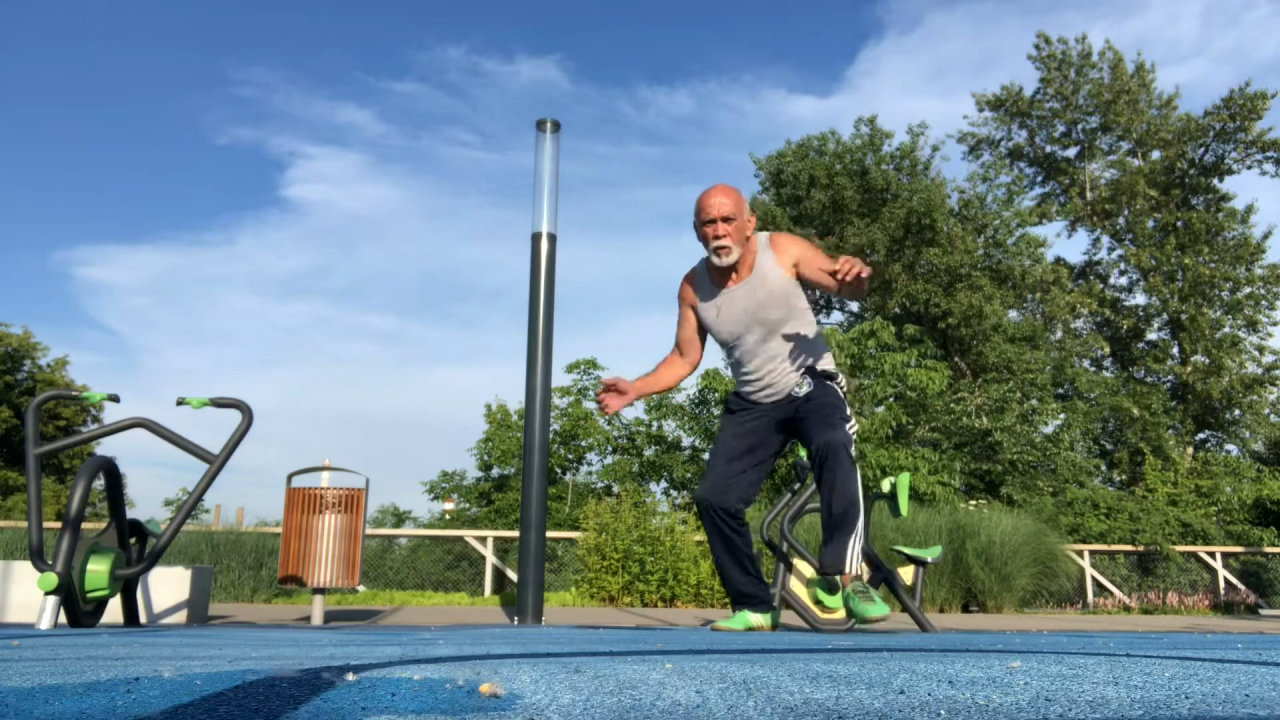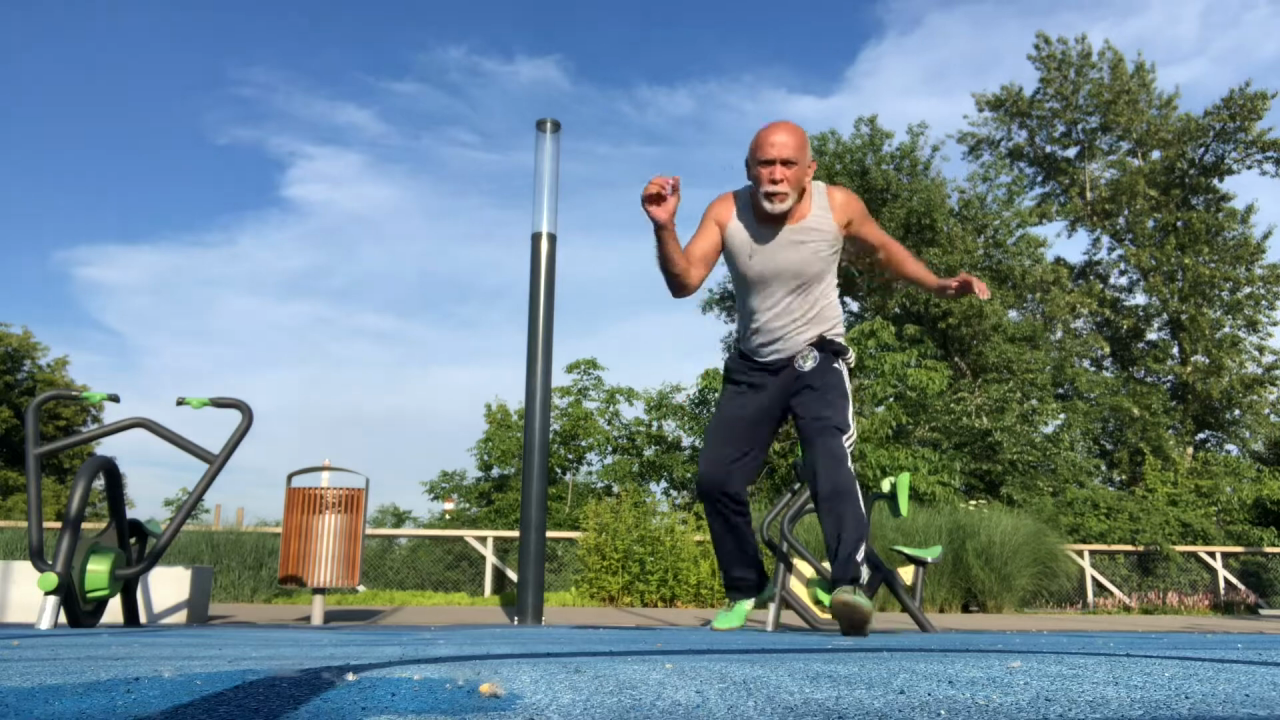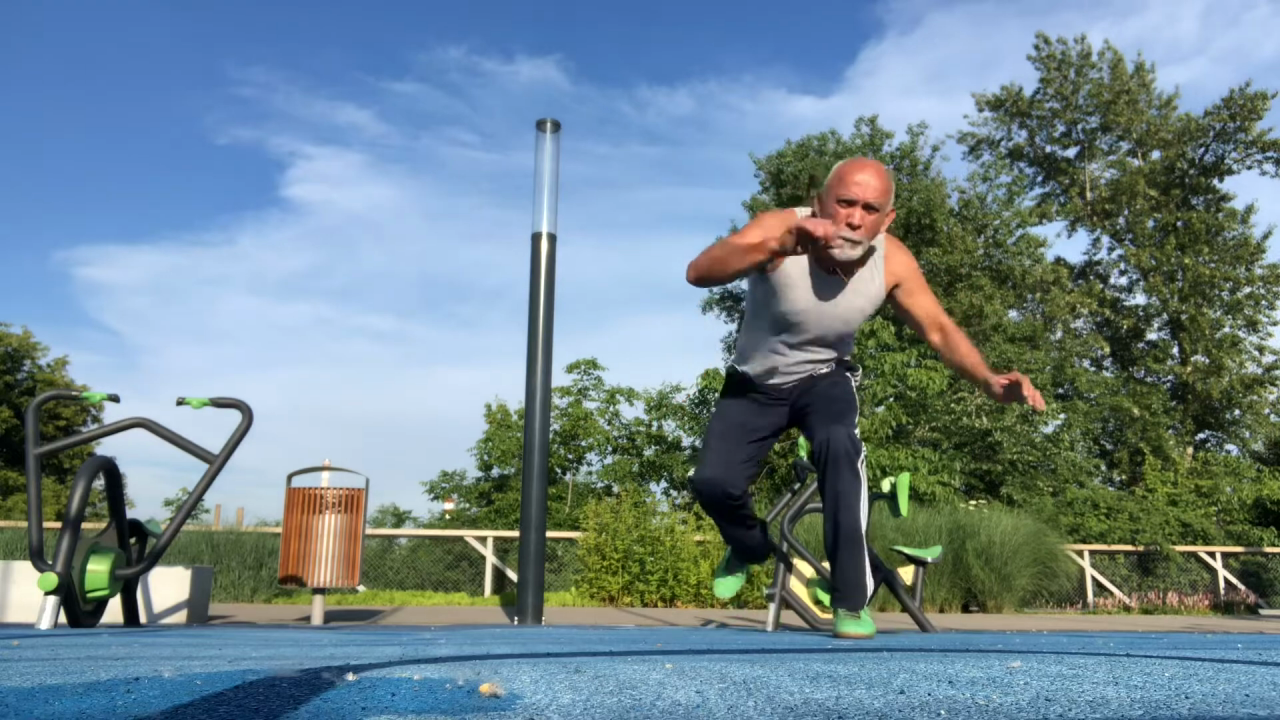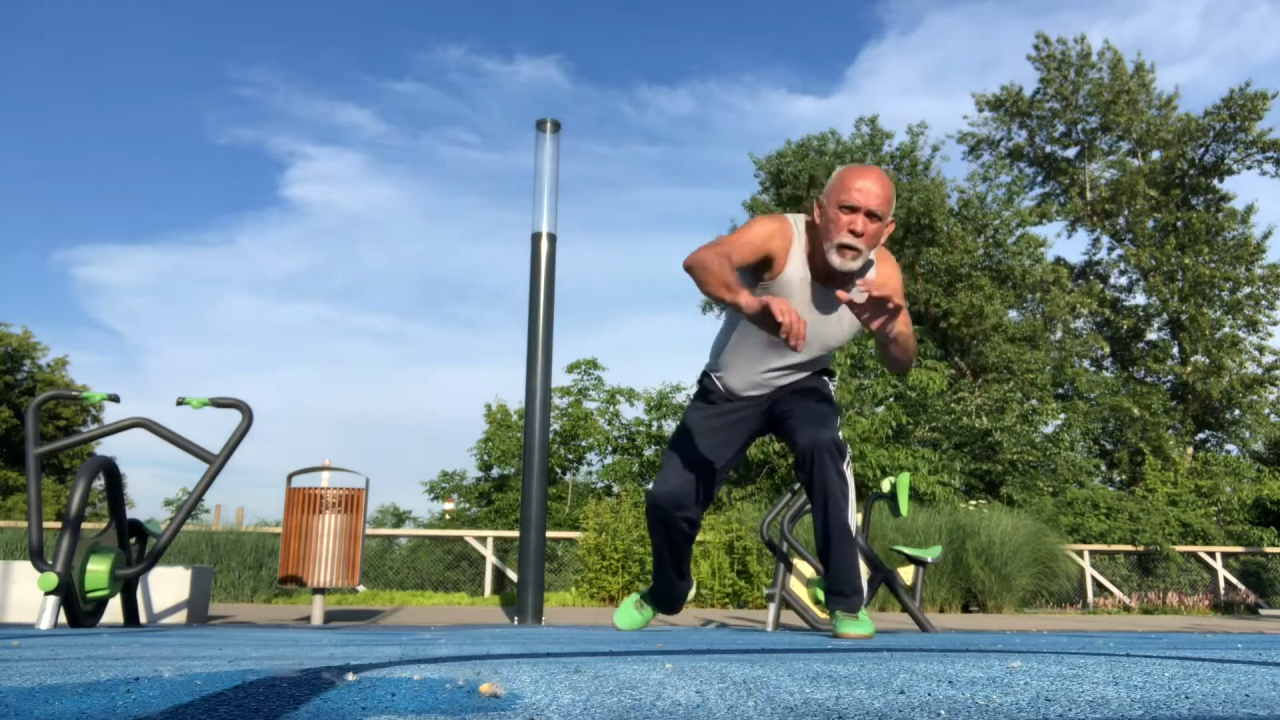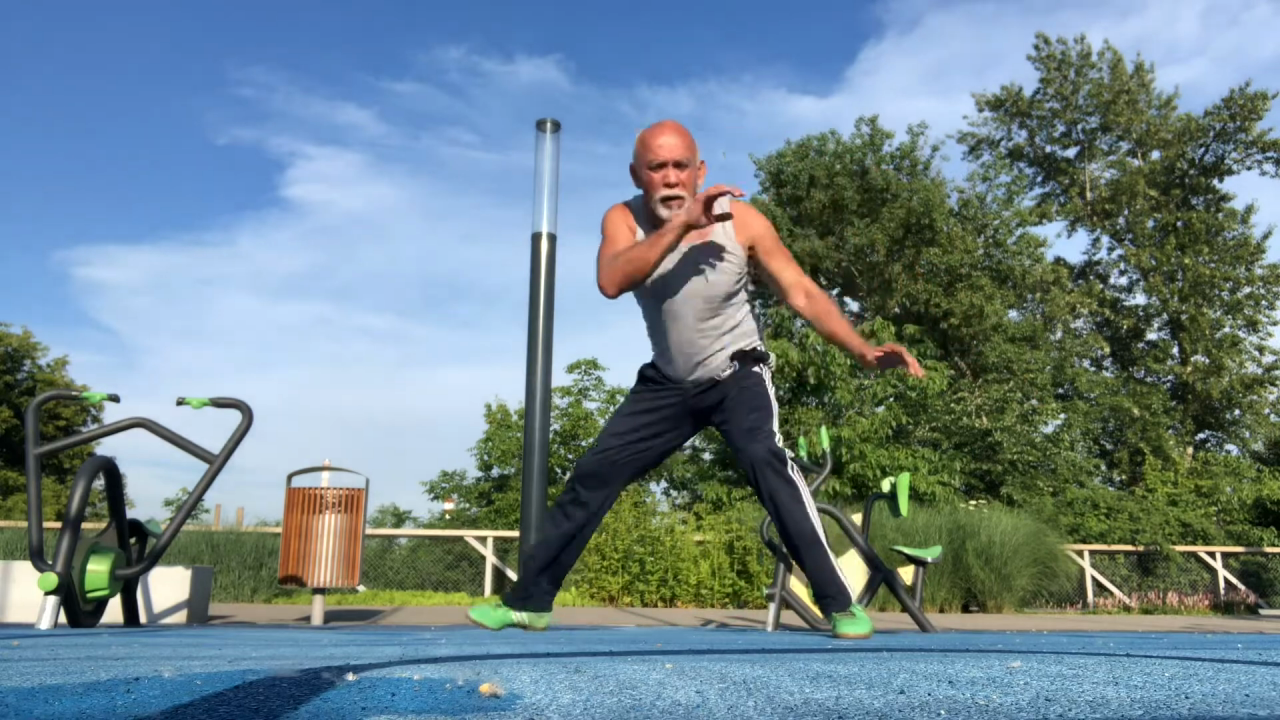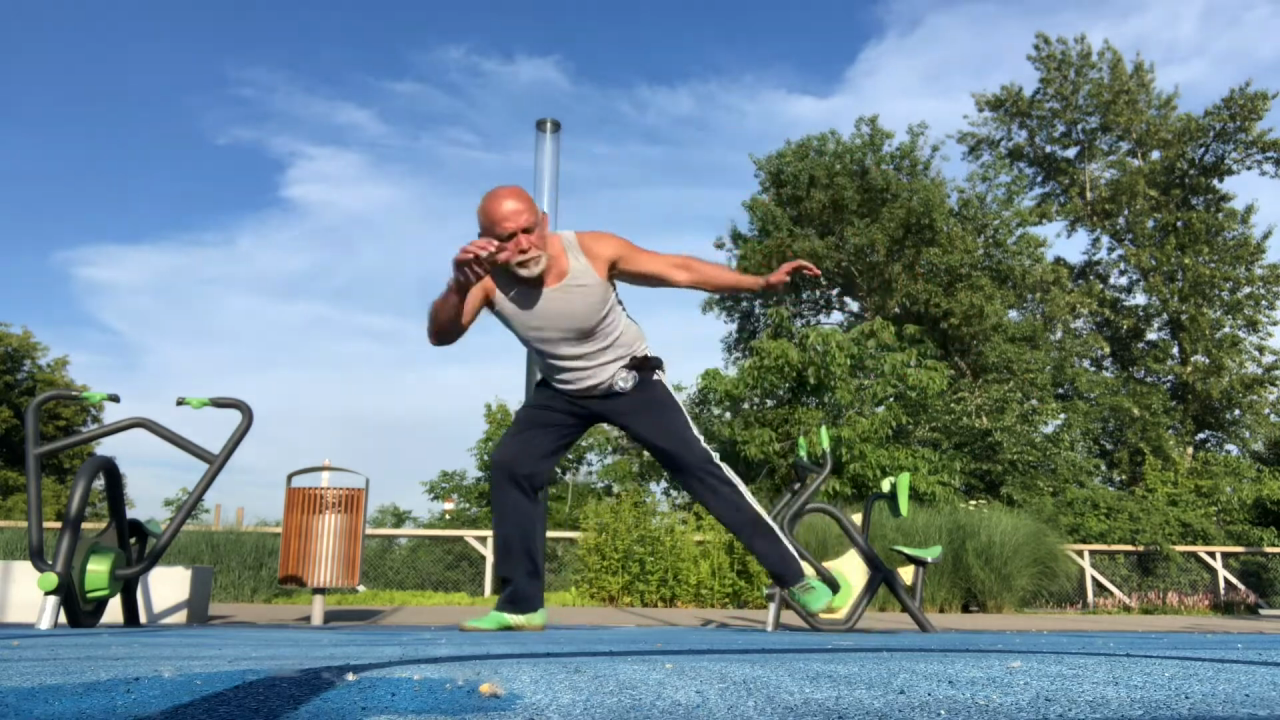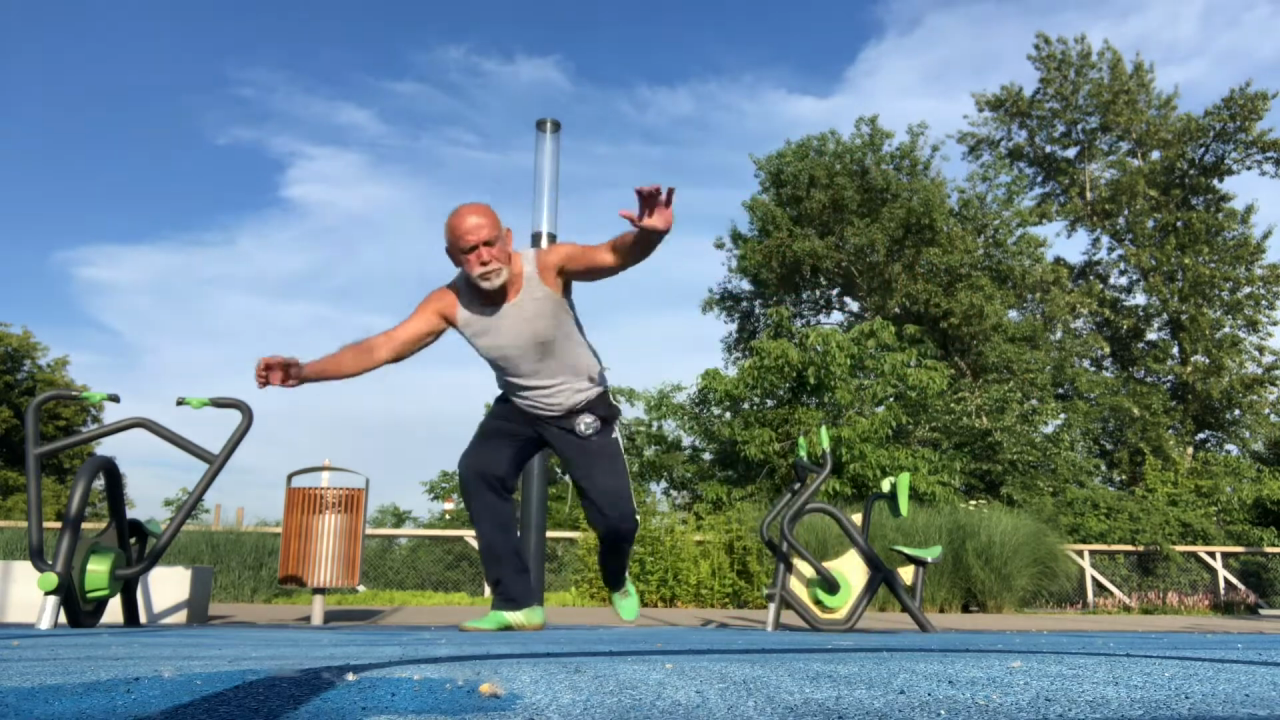
dt=0.3s
person 1, frame 1
left shoulder: (782, 250)
right shoulder: (693, 285)
left elbow: (851, 287)
right elbow: (684, 359)
left wrist: (857, 274)
right wrist: (634, 389)
left hip: (811, 387)
right hip: (752, 404)
left knee: (835, 447)
right knee: (715, 499)
left ankle: (846, 577)
right ankle: (754, 605)
person 1, frame 2
left shoulder: (838, 203)
right shoulder: (726, 211)
left elbow: (884, 249)
right elbow: (683, 284)
left wrist: (941, 285)
right wrist: (664, 225)
left hip: (818, 362)
right hip: (754, 369)
left knee: (828, 450)
right knee: (715, 479)
left ankle: (847, 587)
right ankle: (747, 590)
person 1, frame 3
left shoulder: (893, 260)
right shoulder: (784, 227)
left elbow: (940, 330)
right elbow: (699, 272)
left wrist: (992, 381)
right wrist: (779, 247)
left hip: (823, 380)
right hip: (753, 387)
left knee: (838, 449)
right knee: (714, 483)
left ankle: (851, 603)
right ankle: (750, 543)
person 1, frame 4
left shoulder: (882, 271)
right shoulder: (776, 235)
left elbow: (898, 360)
right elbow: (701, 260)
left wrist: (889, 324)
right wrist: (750, 303)
left hip: (803, 388)
right hip: (727, 392)
left knee: (825, 452)
right knee: (669, 500)
left ankle: (848, 604)
right ankle: (665, 596)
person 1, frame 5
left shoulder: (743, 219)
right shoulder: (625, 220)
left elbow: (803, 294)
right elbow: (612, 282)
left wrist: (867, 352)
right wrist: (684, 224)
left hip: (737, 373)
right hip: (668, 382)
left knee: (766, 462)
right knee: (594, 474)
left ankle: (838, 603)
right ankle: (529, 599)
person 1, frame 6
left shoulder: (594, 249)
right shoulder: (484, 275)
left elbow: (678, 270)
right elbow: (441, 335)
left wrist: (762, 283)
right wrist: (460, 281)
left hip: (628, 378)
right hip: (561, 390)
left knee: (694, 463)
right knee: (509, 468)
left ankle: (793, 576)
right ankle: (521, 603)
person 1, frame 7
left shoulder: (548, 266)
right shoulder: (451, 301)
left elbow: (619, 256)
right elbow: (384, 346)
left wrist: (648, 235)
right wrist: (301, 369)
left hip: (583, 411)
right hip: (518, 410)
left knee: (616, 516)
right knee: (479, 476)
left ankle: (615, 578)
right ankle: (518, 603)
